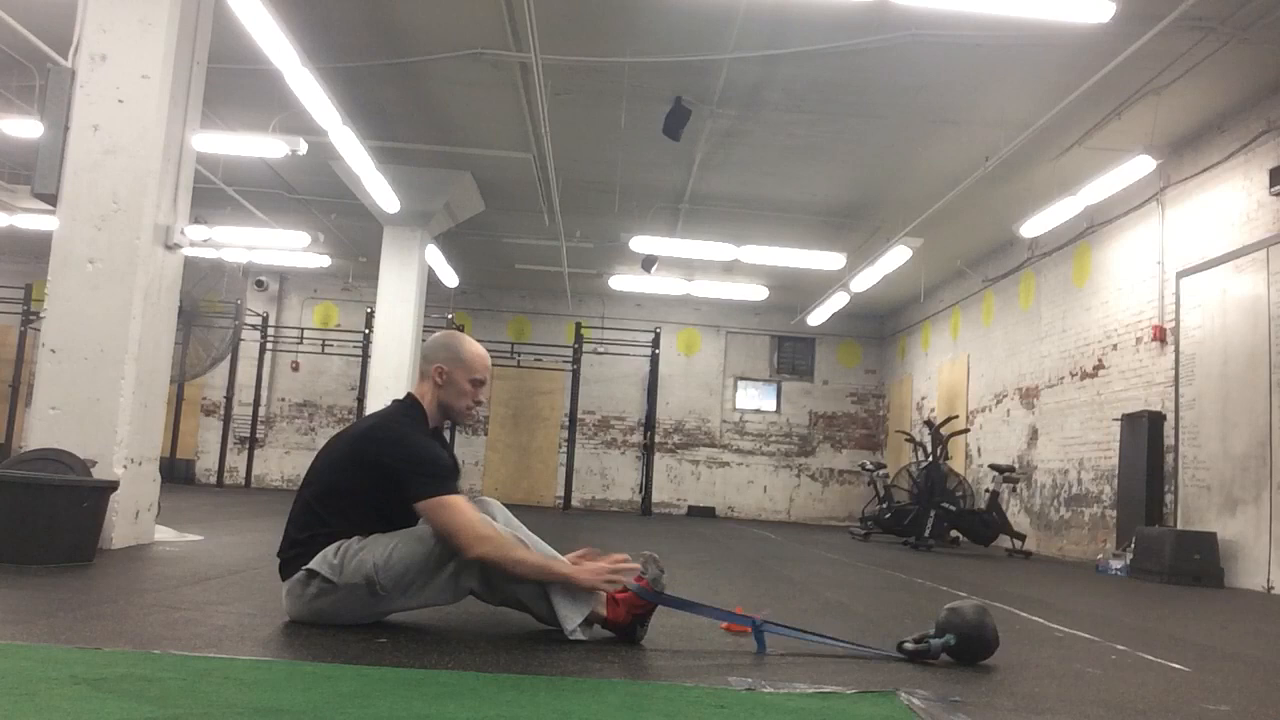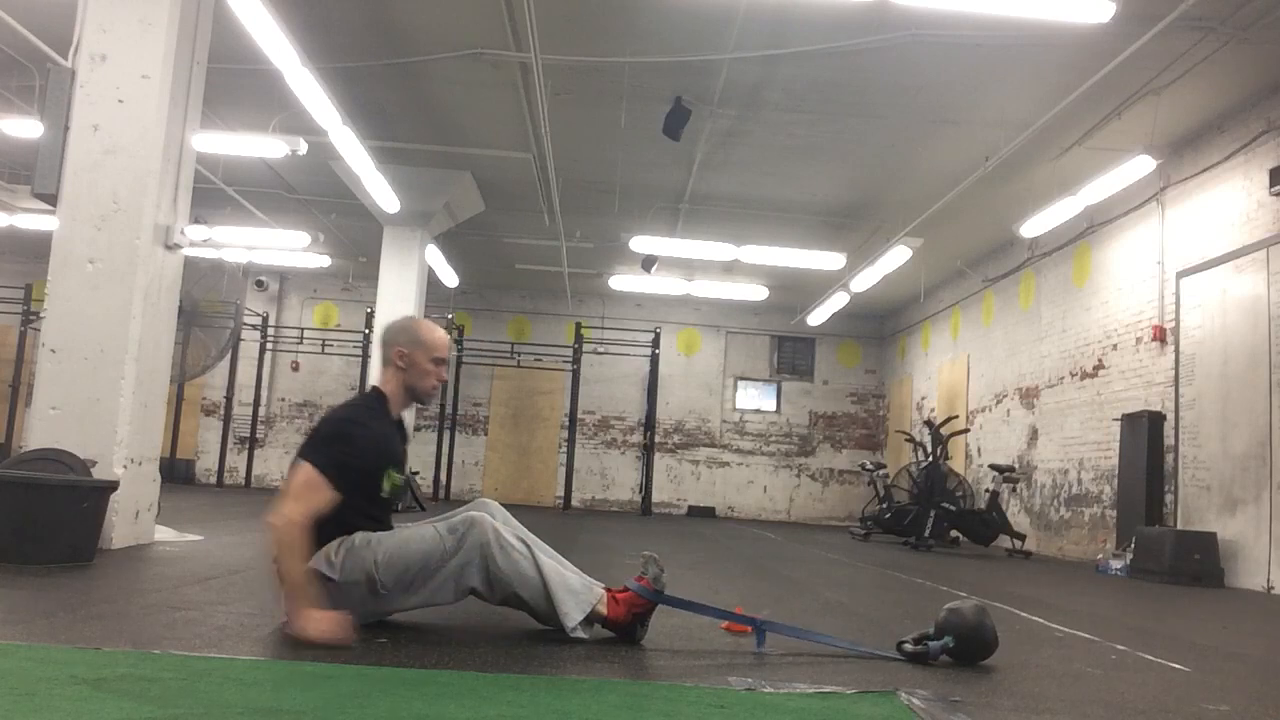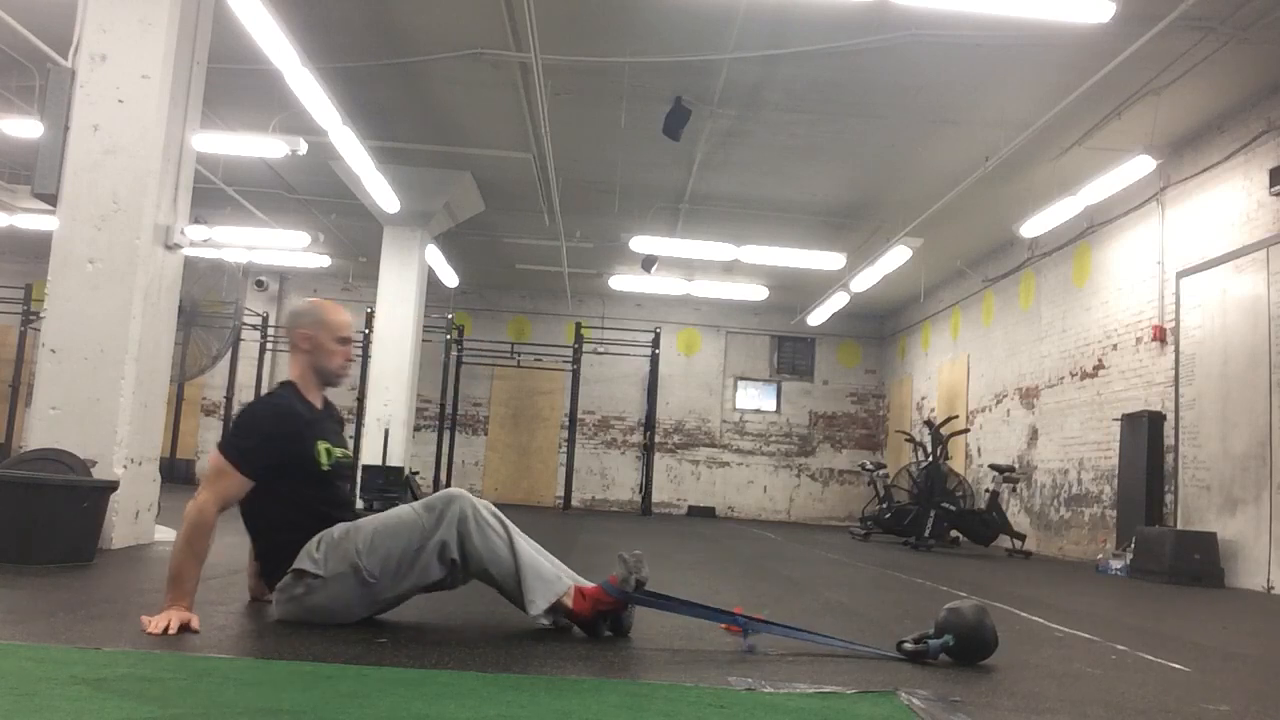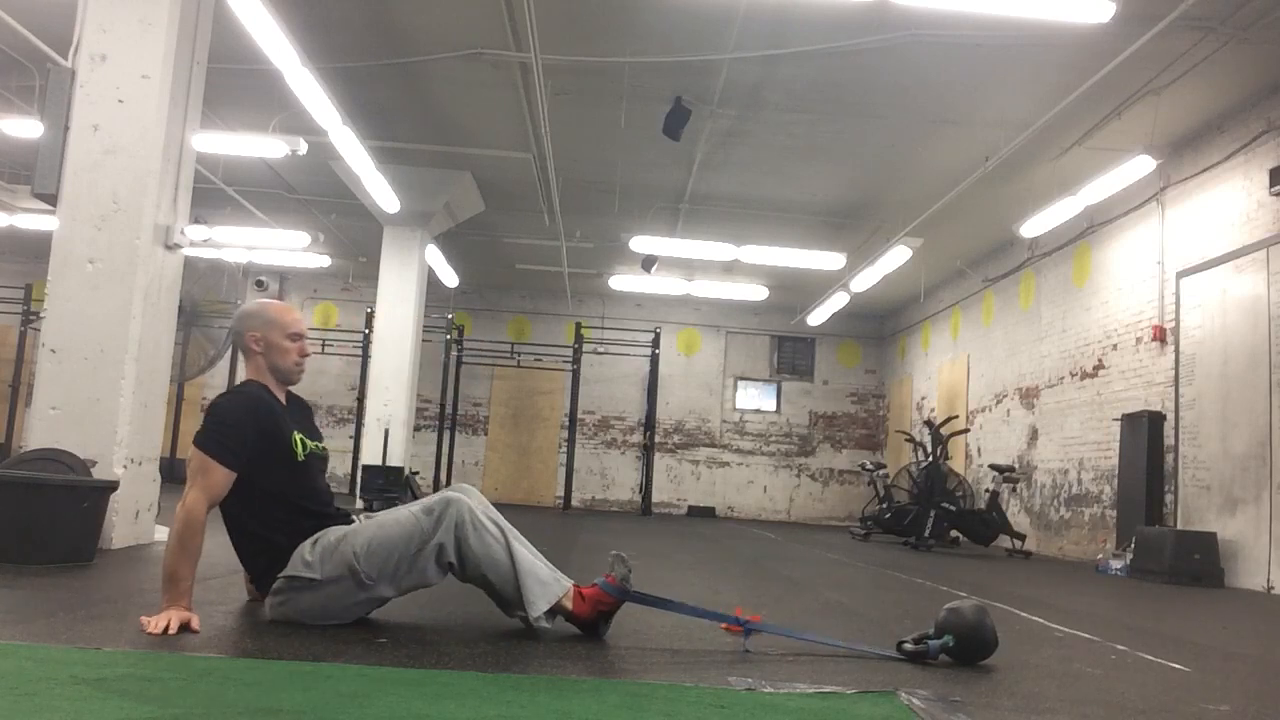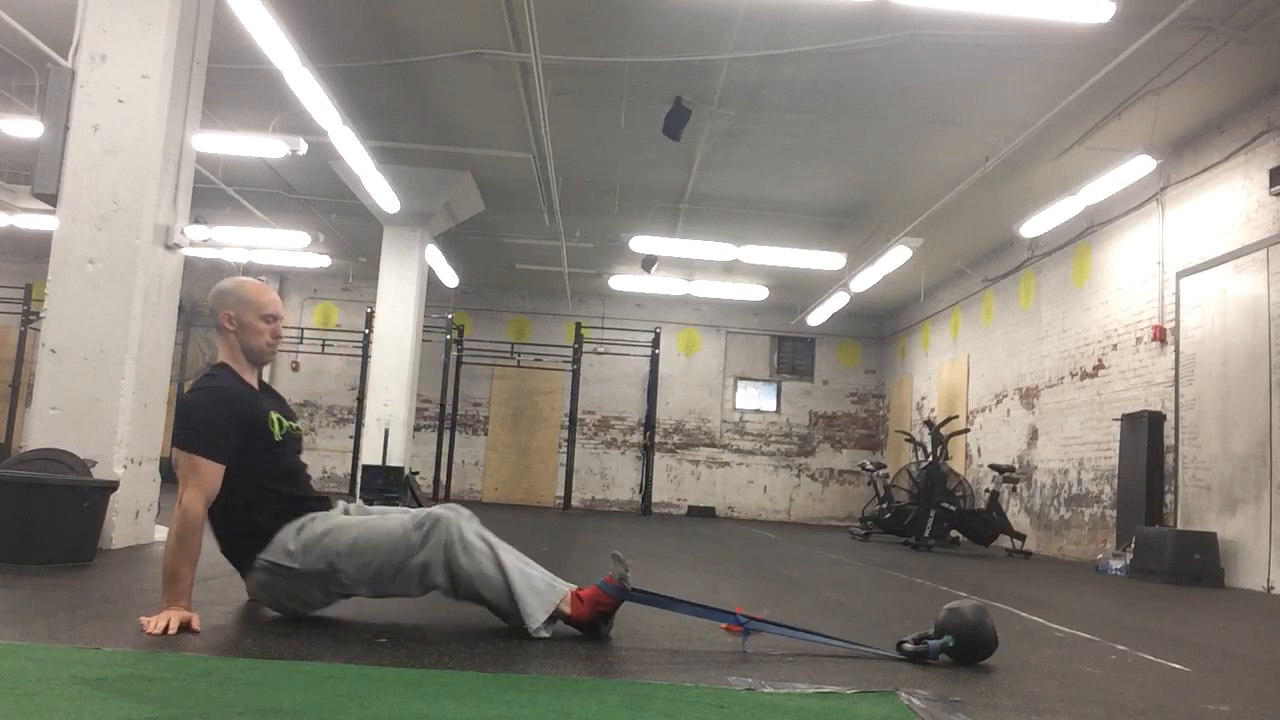
dt=0.3s
person 1, frame 1
left shoulder: (413, 428)
right shoulder: (408, 440)
right elbow: (477, 545)
right wrist: (574, 575)
left hip: (347, 566)
right hip: (318, 583)
left knee: (485, 513)
right knee: (474, 535)
left ankle: (596, 604)
right ankle: (604, 610)
person 1, frame 2
left shoulder: (387, 423)
right shoulder: (359, 428)
right elbow: (286, 517)
right wrist: (304, 609)
left hip: (341, 568)
right hip: (321, 577)
left knee: (483, 514)
right knee: (475, 532)
left ankle: (593, 602)
right ankle: (606, 609)
person 1, frame 3
left shoulder: (326, 416)
right shoulder: (271, 416)
right elbow: (205, 505)
left wrist: (260, 581)
right wrist: (178, 603)
left hip: (343, 563)
right hip: (309, 579)
left knee: (466, 518)
right knee: (457, 509)
left ankle: (573, 594)
right ankle: (577, 602)
person 1, frame 4
left shoulder: (297, 410)
right shoulder: (240, 410)
right elbow: (195, 504)
left wrist: (261, 573)
right wrist: (177, 603)
left hip: (334, 552)
right hip: (301, 580)
left knee: (461, 500)
right knee: (454, 513)
left ankle: (561, 594)
right ankle: (574, 604)
person 1, frame 5
left shoulder: (262, 394)
right shoulder: (212, 398)
right elbow: (192, 502)
left wrist: (260, 577)
right wrist: (176, 602)
left hip: (321, 521)
right hip: (286, 549)
left knee: (445, 525)
right knee: (445, 529)
left ankle: (559, 601)
right ankle: (571, 606)
